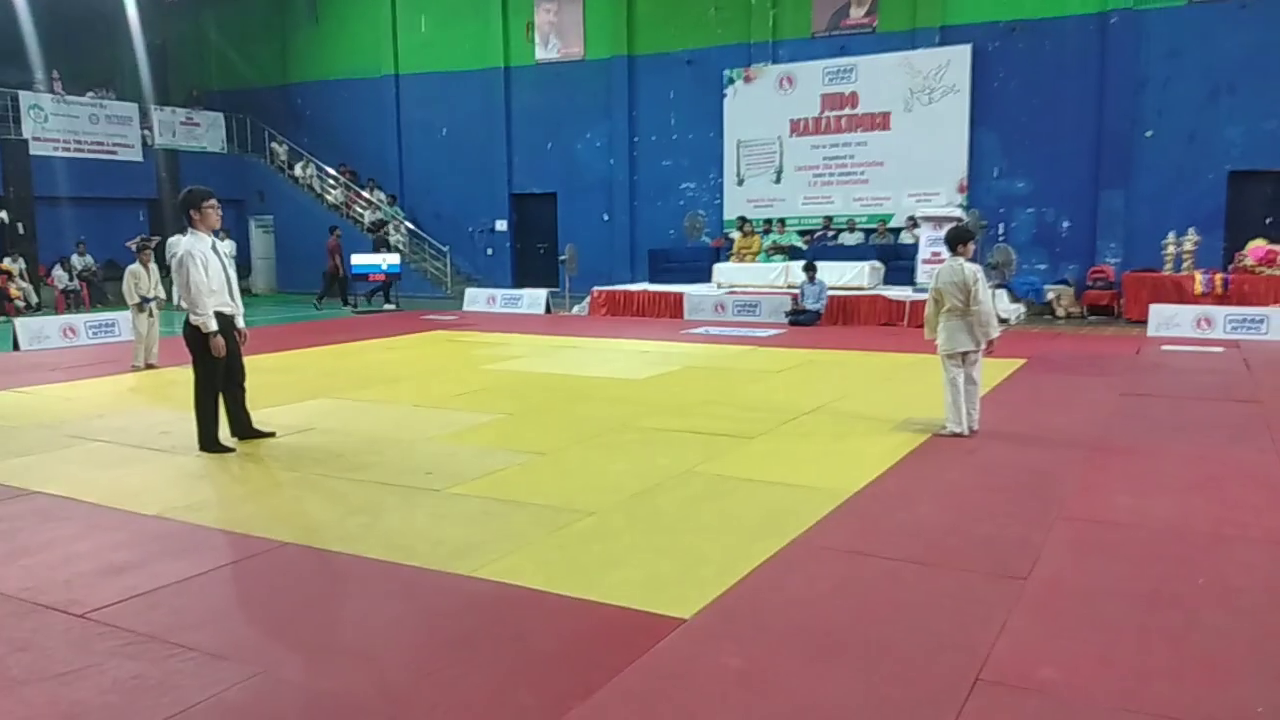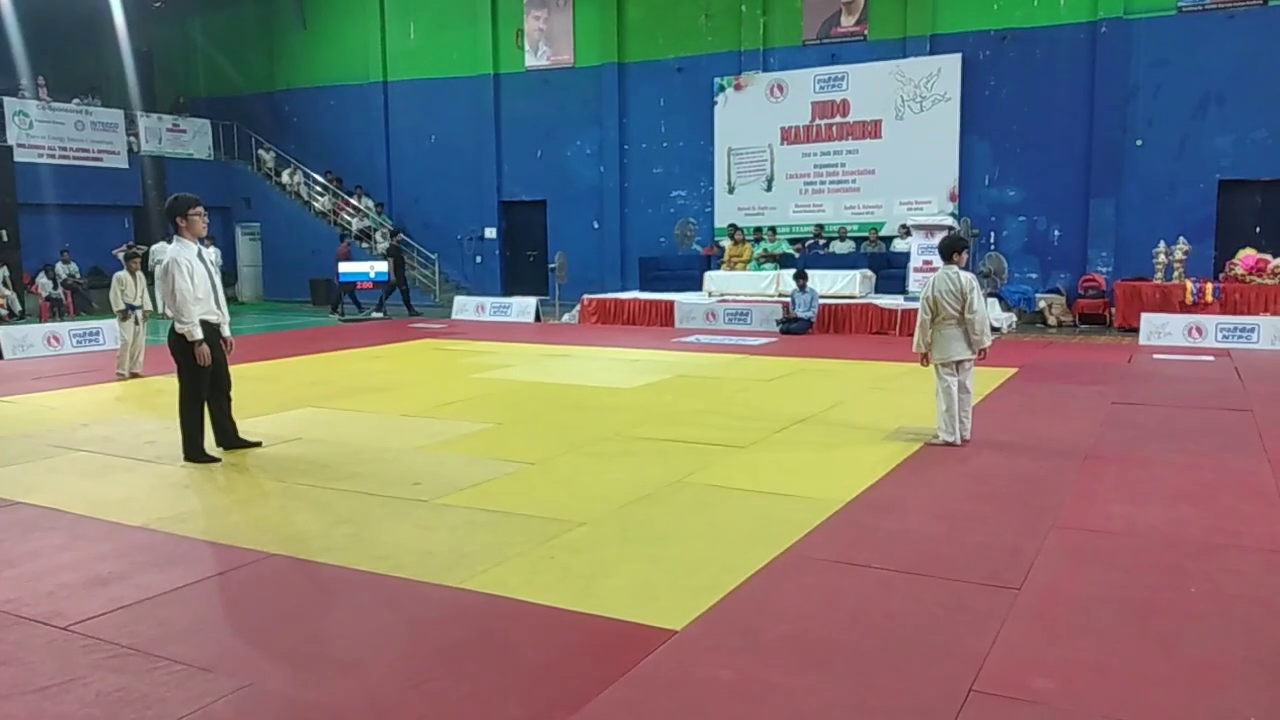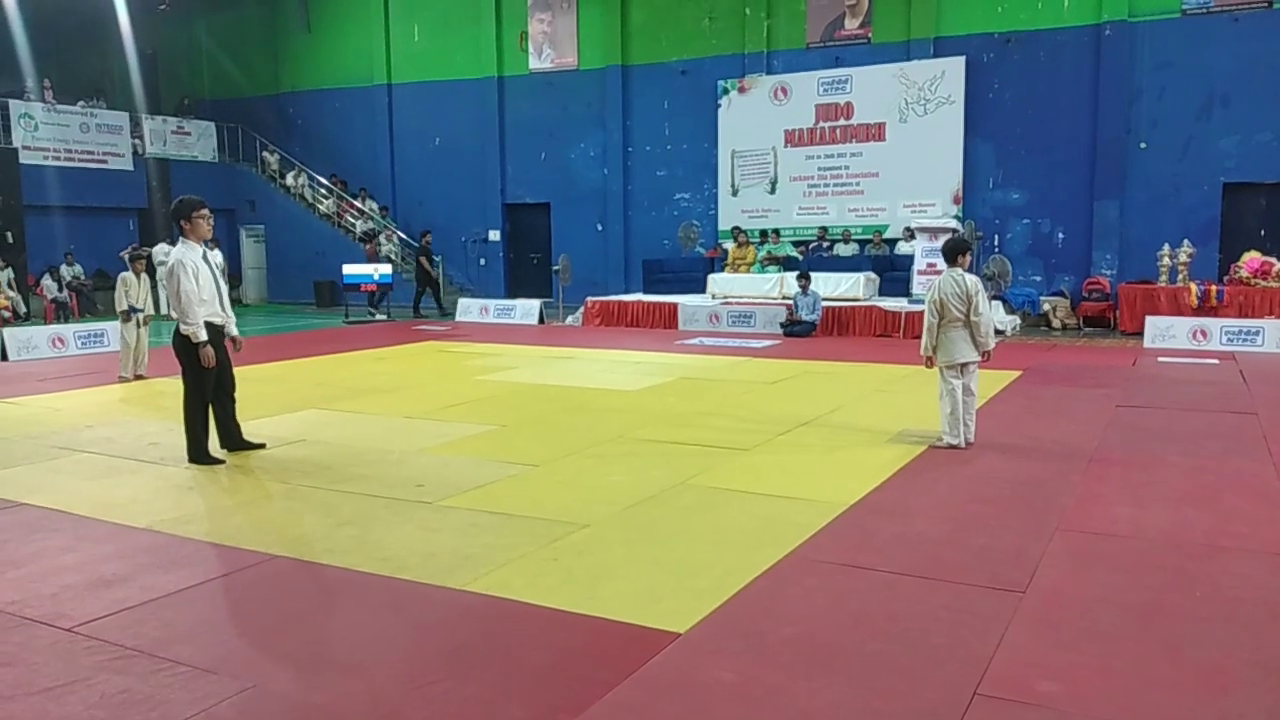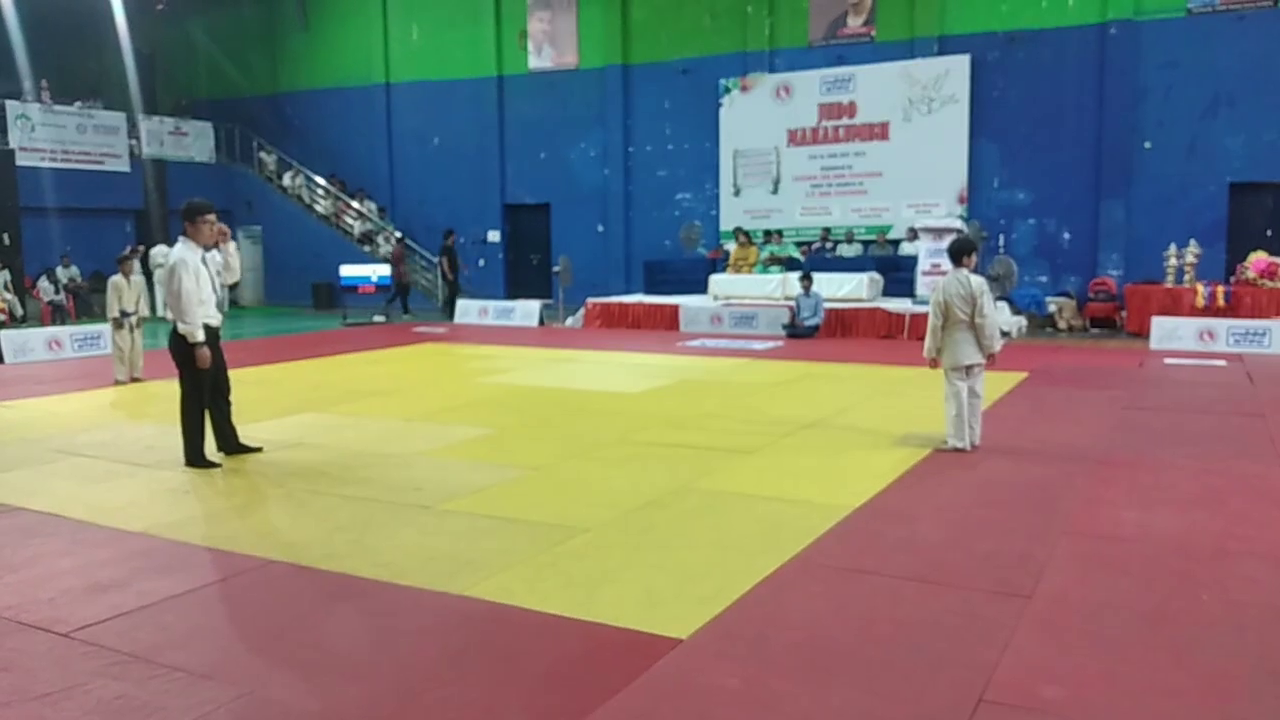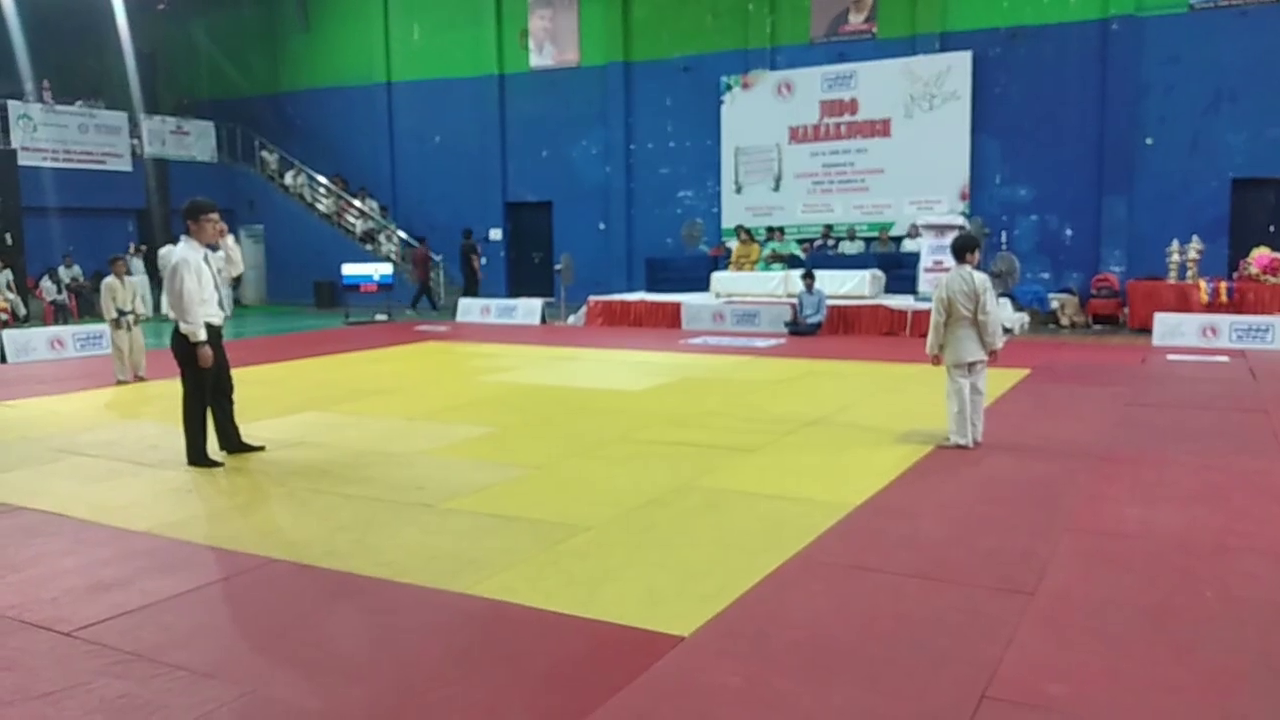
dt=0.4s
person 1, frame 1
left shoulder: (214, 245)
right shoulder: (191, 250)
right elbow: (199, 295)
left wrist: (238, 322)
right wrist: (212, 332)
left hip: (225, 321)
right hip: (207, 326)
left knee: (235, 378)
right knee: (209, 384)
left ankle: (242, 428)
right ankle: (209, 440)
person 1, frame 2
left shoulder: (200, 252)
right shoulder: (177, 257)
right elbow: (184, 303)
left wrist: (224, 330)
right wrist: (197, 341)
left hip: (210, 330)
right hip: (192, 334)
left knee: (221, 387)
right knee: (194, 393)
left ankle: (228, 438)
right ankle: (194, 450)
person 1, frame 3
left shoulder: (204, 254)
right shoulder: (182, 258)
right elbow: (188, 304)
left wrist: (231, 329)
right wrist: (201, 342)
left hip: (214, 332)
right hip: (196, 336)
left knee: (225, 388)
right knee: (199, 395)
left ankle: (232, 439)
right ankle: (198, 451)
person 1, frame 4
left shoulder: (200, 256)
right shoulder: (183, 258)
right elbow: (187, 304)
right wrist: (198, 343)
left hip: (208, 334)
right hip: (192, 337)
left knee: (220, 391)
right knee: (196, 397)
left ankle: (229, 443)
right ankle: (194, 455)
person 1, frame 5
left shoulder: (203, 254)
right shoulder: (185, 257)
right elbow: (189, 304)
right wrist: (200, 343)
left hip: (210, 332)
right hip: (194, 336)
left knee: (222, 389)
right knee: (197, 396)
left ankle: (231, 442)
right ankle: (197, 454)
person 2, frame 1
left shoulder: (939, 273)
right shoulder: (973, 271)
left elbow: (932, 308)
right elbow: (982, 306)
left wrist: (932, 332)
right wrist: (989, 334)
left hip: (949, 332)
right hip: (971, 331)
left knee: (953, 379)
right knee: (971, 379)
left ankle: (956, 425)
right ankle: (970, 422)
person 2, frame 2
left shoulder: (933, 282)
right shoulder: (968, 279)
left elbow: (924, 318)
right elbow: (976, 314)
left wrist: (922, 347)
right wrist: (982, 342)
left hip: (942, 341)
right hip: (964, 341)
left knee: (947, 388)
right knee: (964, 388)
left ankle: (949, 434)
right ankle: (963, 432)
person 2, frame 3
left shoulder: (937, 284)
right shoulder: (972, 282)
left elbow: (931, 321)
right elbow: (981, 316)
left wrist: (928, 350)
right wrist: (986, 344)
left hip: (947, 344)
right hip: (968, 343)
left knee: (951, 391)
right knee: (968, 390)
left ankle: (953, 437)
right ankle: (967, 434)
person 2, frame 4
left shoulder: (943, 285)
right shoulder: (978, 283)
left elbow: (935, 321)
right elbow: (985, 318)
left wrist: (932, 351)
right wrist: (990, 347)
left hip: (952, 346)
right hip: (974, 346)
left knee: (956, 393)
right knee: (974, 392)
left ankle: (959, 440)
right ankle: (972, 437)
person 2, frame 5
left shoulder: (946, 282)
right shoulder: (981, 279)
left elbow: (938, 318)
right elbow: (988, 315)
left wrist: (935, 348)
right wrist: (993, 344)
left hip: (955, 343)
right hip: (977, 343)
left knee: (958, 389)
right knee: (976, 389)
left ankle: (961, 437)
right ankle: (975, 434)
